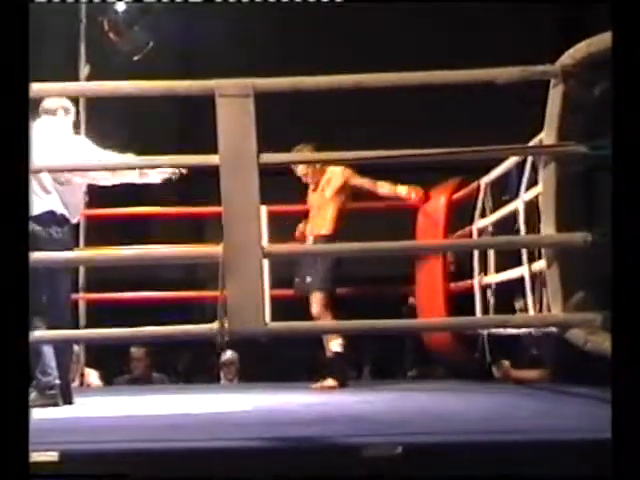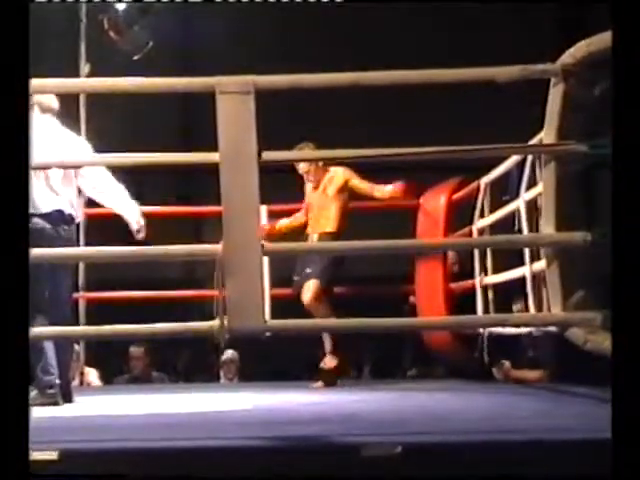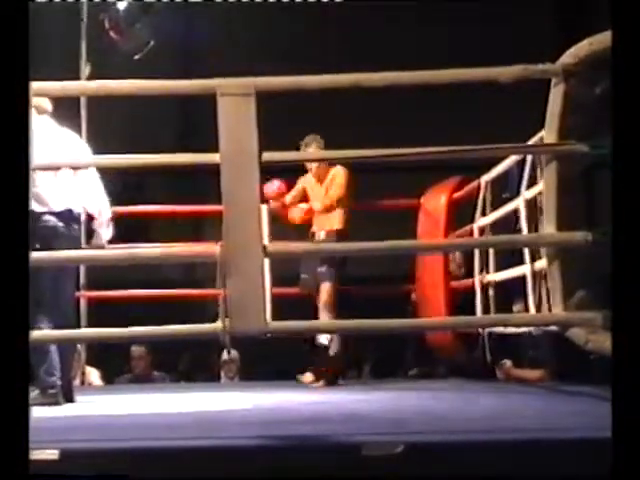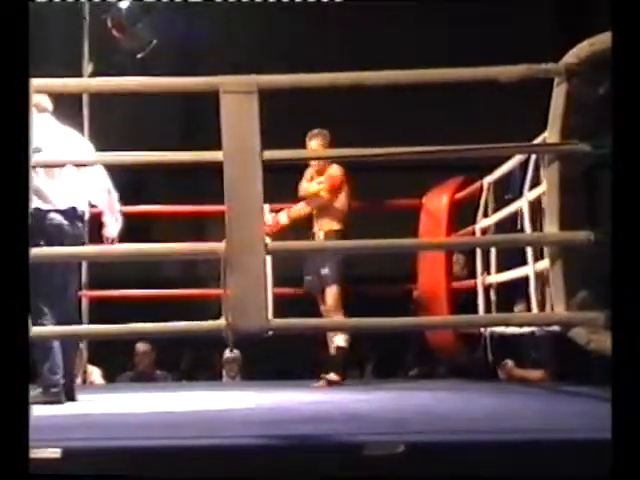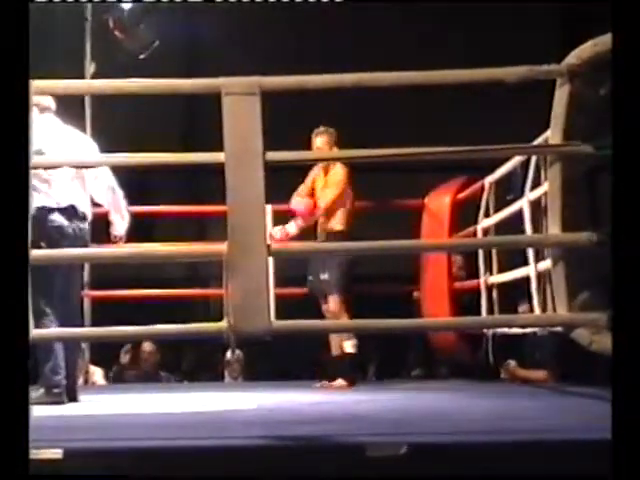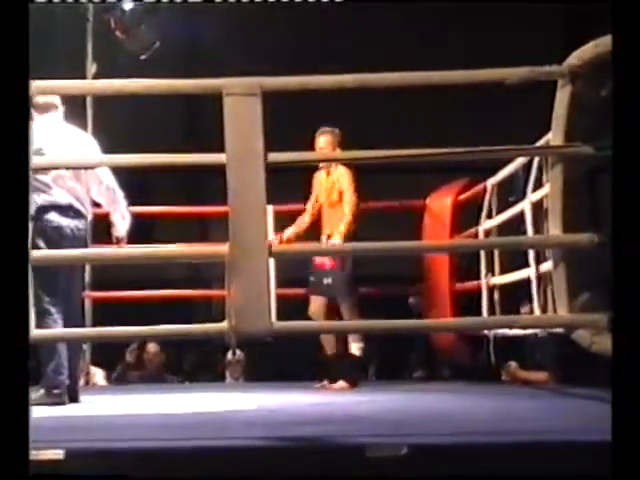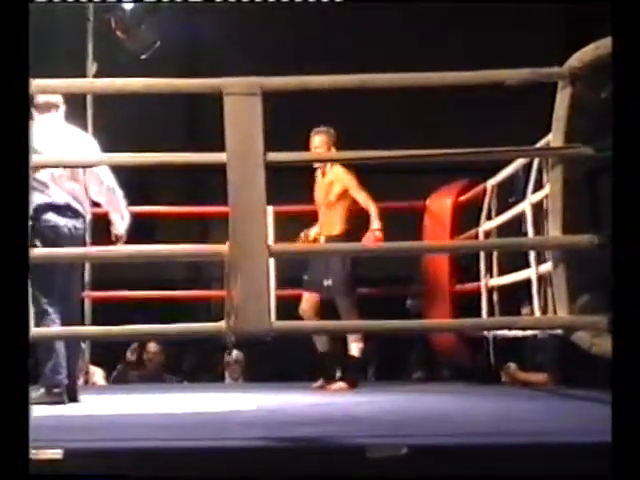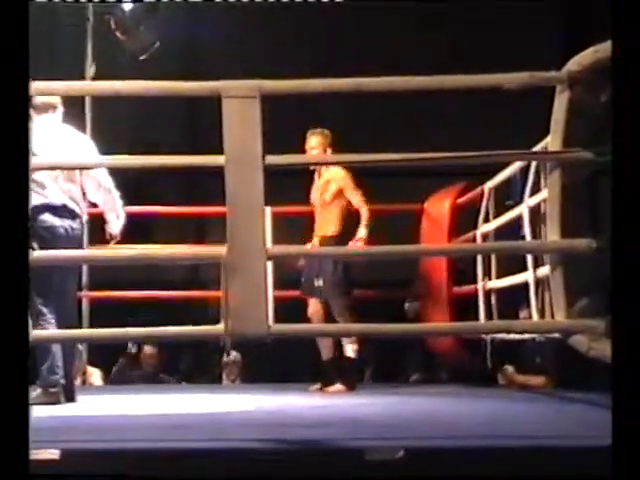
dt=0.2s
person 1, frame 1
left shoulder: (33, 138)
right shoulder: (68, 142)
right elbow: (112, 165)
right wrist: (160, 168)
left hip: (34, 227)
right hip: (54, 229)
left knee: (37, 309)
right knee: (58, 309)
left ankle: (47, 385)
right ankle: (61, 385)
person 1, frame 2
left shoulder: (33, 136)
right shoulder: (70, 141)
right elbow: (101, 181)
right wrist: (133, 213)
left hip: (35, 226)
right hip: (62, 226)
left knee: (38, 308)
right knee: (60, 307)
left ankle: (48, 385)
right ankle: (63, 383)
person 1, frame 3
left shoulder: (33, 135)
right shoulder: (72, 140)
right elbow: (93, 188)
right wrist: (102, 228)
left hip: (39, 223)
right hip: (70, 226)
left knee: (41, 308)
right knee: (63, 307)
left ankle: (49, 385)
right ankle: (64, 384)
person 1, frame 4
left shoulder: (34, 135)
right shoulder: (75, 139)
right elbow: (100, 183)
right wrist: (111, 221)
left hip: (43, 221)
right hip: (73, 224)
left knee: (44, 305)
right knee: (67, 305)
left ankle: (51, 383)
right ankle: (67, 383)
person 1, frame 5
left shoulder: (33, 136)
right shoulder: (79, 138)
right elbow: (105, 182)
right wrist: (119, 220)
left hip: (45, 222)
right hip: (77, 223)
left knee: (47, 305)
right knee: (70, 305)
left ankle: (53, 384)
right ankle: (69, 383)
person 1, frame 6
left shoulder: (32, 135)
right shoulder: (81, 138)
right elbow: (104, 183)
right wrist: (120, 220)
left hip: (46, 221)
right hip: (77, 223)
left knee: (49, 305)
right knee: (71, 306)
left ankle: (54, 384)
right ankle: (71, 383)
person 1, frame 7
left shoulder: (32, 135)
right shoulder: (81, 138)
right elbow: (104, 182)
right wrist: (119, 219)
left hip: (44, 221)
right hip: (75, 223)
left knee: (47, 305)
right knee: (70, 305)
left ankle: (54, 384)
right ankle: (69, 383)
person 1, frame 8
left shoulder: (31, 136)
right shoulder: (78, 138)
right elbow: (100, 182)
right wrist: (115, 219)
left hip: (41, 222)
right hip: (71, 224)
left knee: (43, 306)
right knee: (66, 306)
left ankle: (50, 383)
right ankle: (66, 384)
person 2, frame 1
left shoulder: (339, 175)
right shoulder: (312, 186)
left elbow: (375, 186)
left wrist: (404, 191)
right wrist: (305, 227)
left hip: (325, 246)
right hip: (309, 247)
left knee: (319, 309)
right knee: (319, 312)
left ankle: (338, 373)
right ankle: (332, 369)
person 2, frame 2
left shoulder: (339, 174)
right shoulder: (309, 185)
left elbow: (370, 188)
left wrist: (390, 189)
right wrist: (275, 226)
left hip: (332, 243)
right hip: (311, 245)
left knee: (308, 297)
right knee: (320, 303)
left ankle: (334, 348)
right ankle: (331, 371)
person 2, frame 3
left shoulder: (340, 173)
right shoulder: (306, 179)
left elbow: (335, 200)
right elbow: (286, 204)
left wrist: (316, 205)
right wrist: (277, 198)
left hip: (335, 240)
right hip: (315, 242)
left knee: (326, 298)
right knee: (323, 304)
left ankle: (320, 362)
right ankle: (332, 369)
person 2, frame 4
left shoulder: (336, 172)
right shoulder: (311, 171)
left elbow: (313, 203)
right elbow: (302, 191)
left wrist: (281, 218)
right wrist: (317, 184)
left hip: (335, 240)
right hip: (316, 241)
left knee: (332, 301)
right knee: (325, 308)
left ankle: (338, 367)
right ankle: (333, 368)
person 2, frame 5
left shoulder: (340, 172)
right shoulder: (315, 173)
left elbow: (322, 207)
right elbow: (299, 196)
left wrist: (291, 228)
right wrist: (301, 204)
left hip: (337, 241)
right hip: (320, 242)
left knee: (336, 306)
right knee: (328, 310)
left ankle: (349, 373)
right ankle: (336, 370)
person 2, frame 6
left shoulder: (344, 176)
right shoulder: (317, 177)
left elbow: (349, 214)
right elbow: (309, 213)
left wrist: (337, 243)
right wrist: (286, 235)
left hip: (339, 248)
right hip: (324, 246)
left knee: (347, 311)
right knee: (316, 313)
left ankle: (351, 374)
right ankle: (335, 368)
person 2, frame 7
left shoulder: (343, 176)
right shoulder: (318, 176)
left elbow: (370, 205)
left wrist: (375, 227)
right wrist: (311, 232)
right hip: (320, 246)
left knee: (347, 312)
right knee: (306, 310)
left ankle: (351, 375)
right ankle: (328, 368)
person 2, frame 8
left shoulder: (340, 175)
right shoulder: (317, 177)
left elbow: (363, 208)
left wrist: (362, 232)
left hip: (334, 248)
right hip: (317, 249)
left knee: (342, 314)
right knee: (314, 314)
left ankle: (348, 376)
right ankle: (329, 375)
